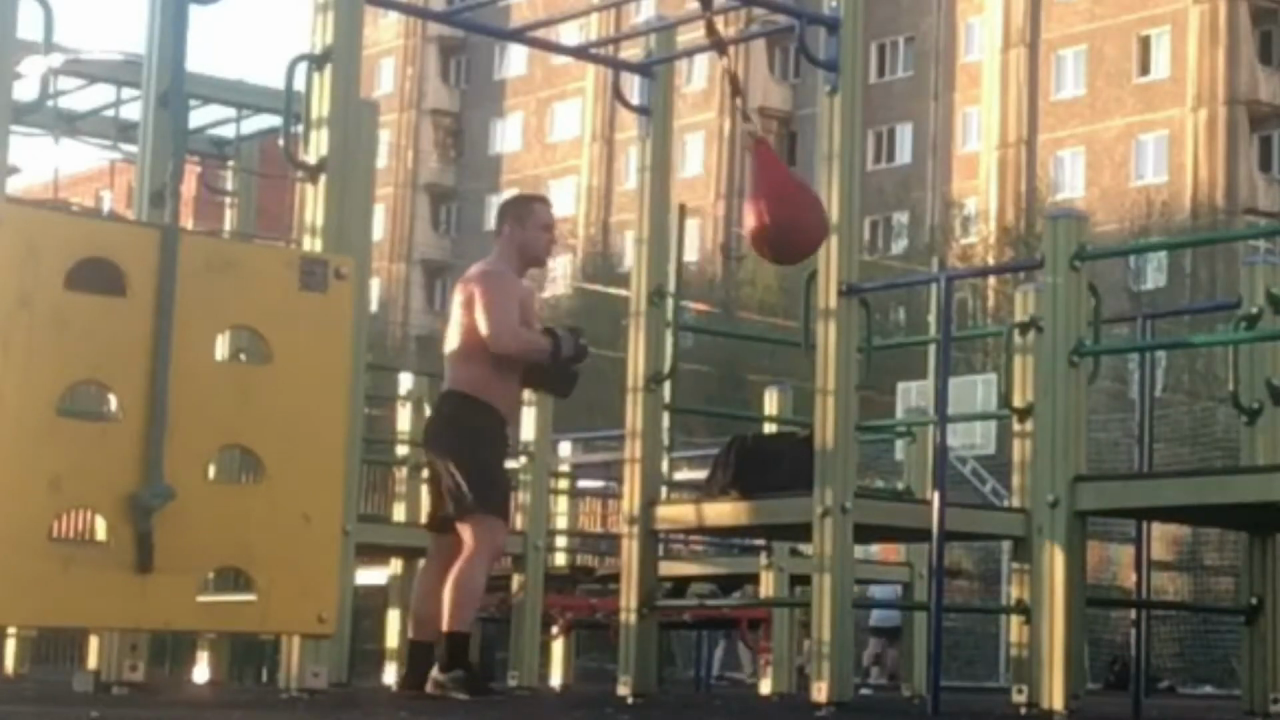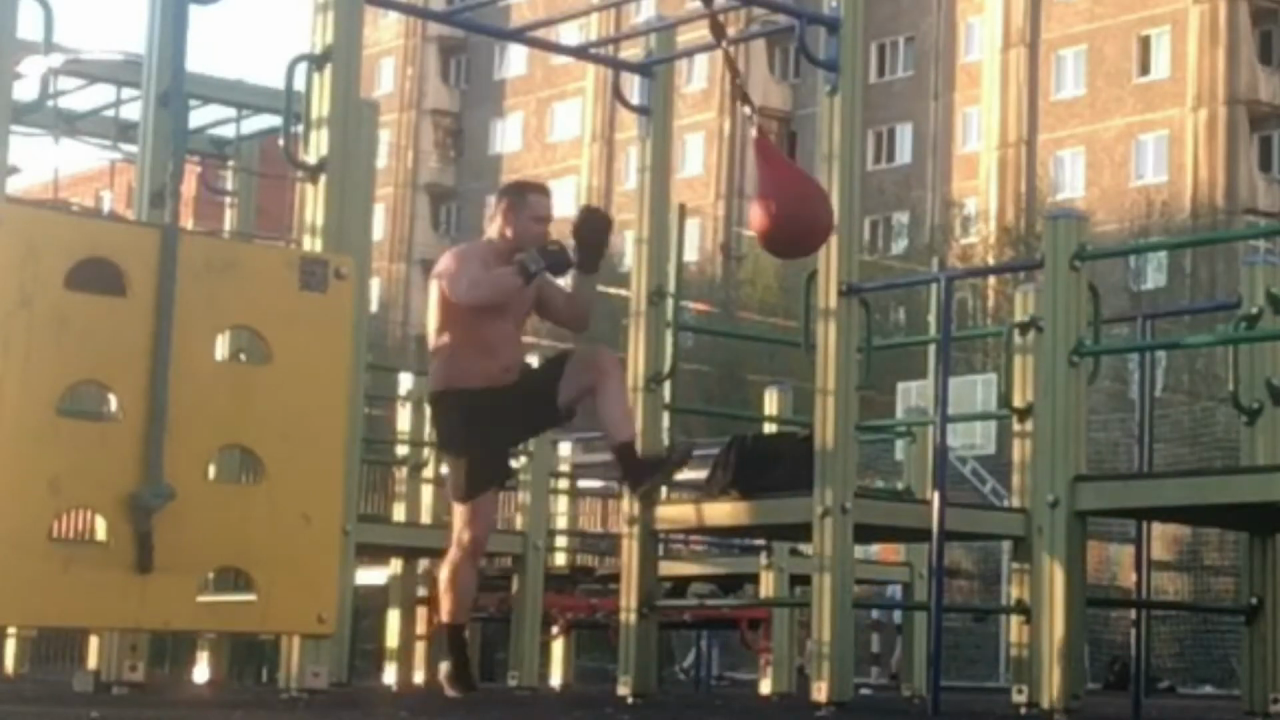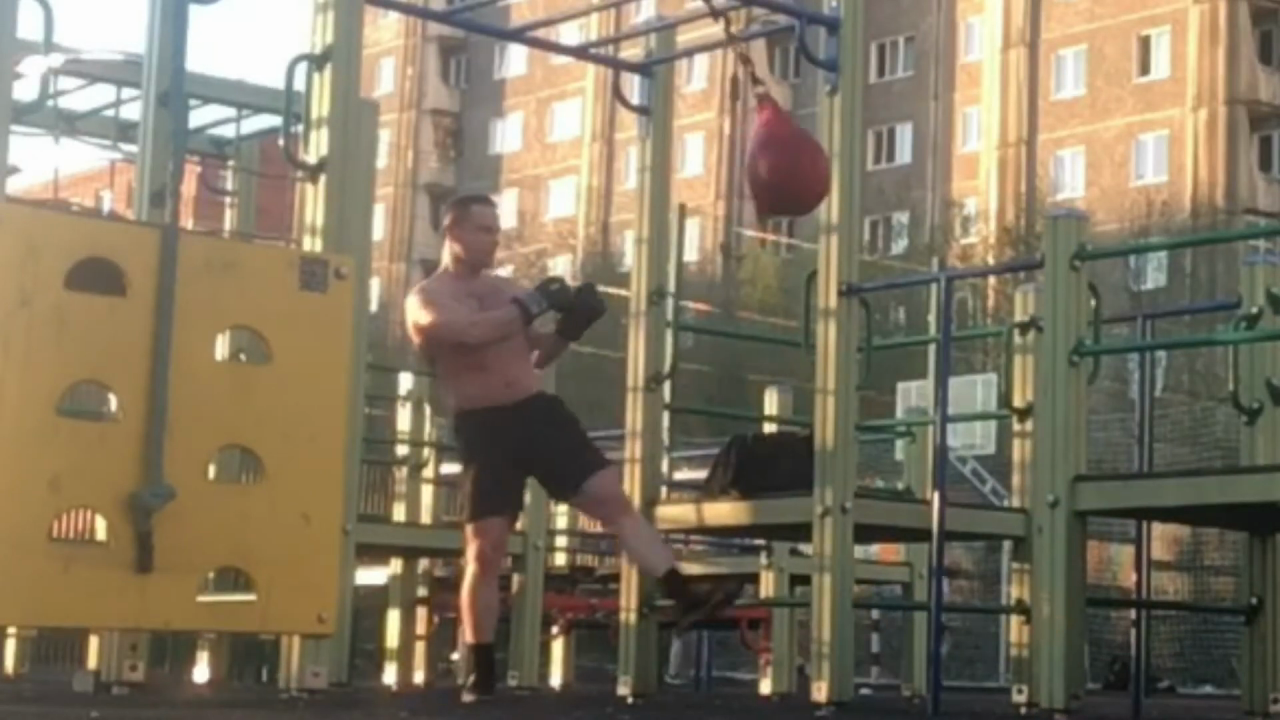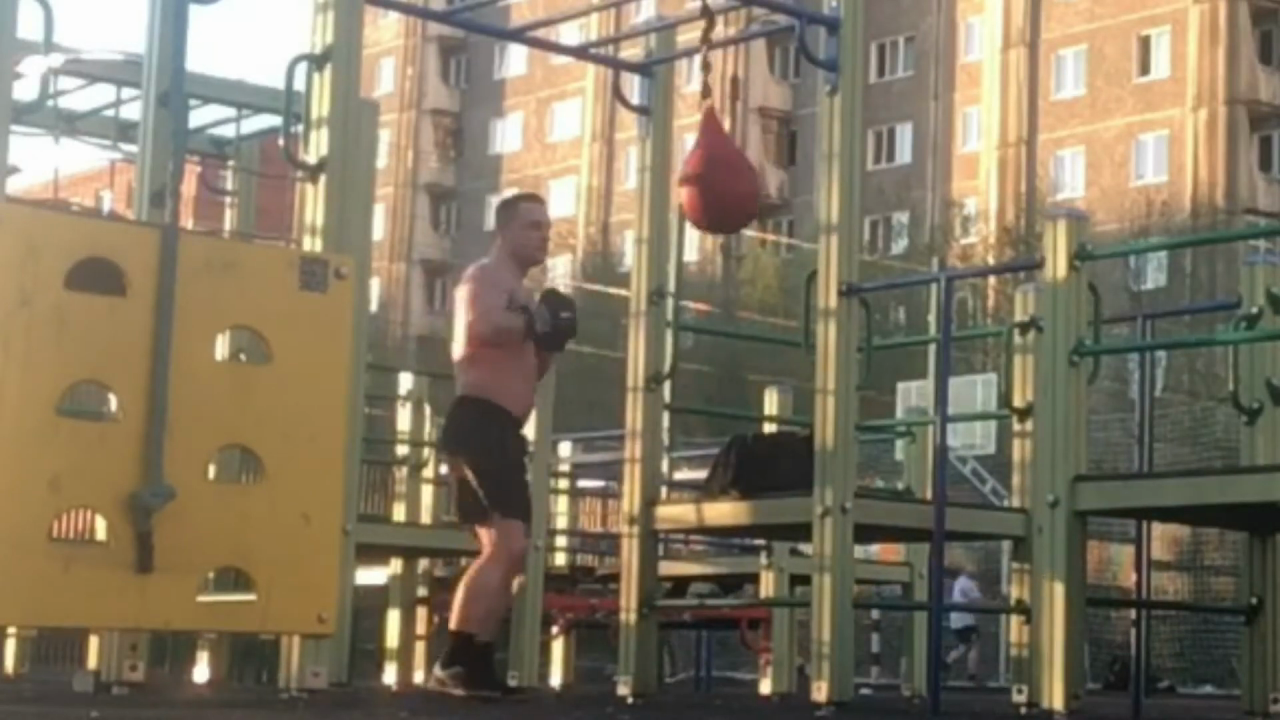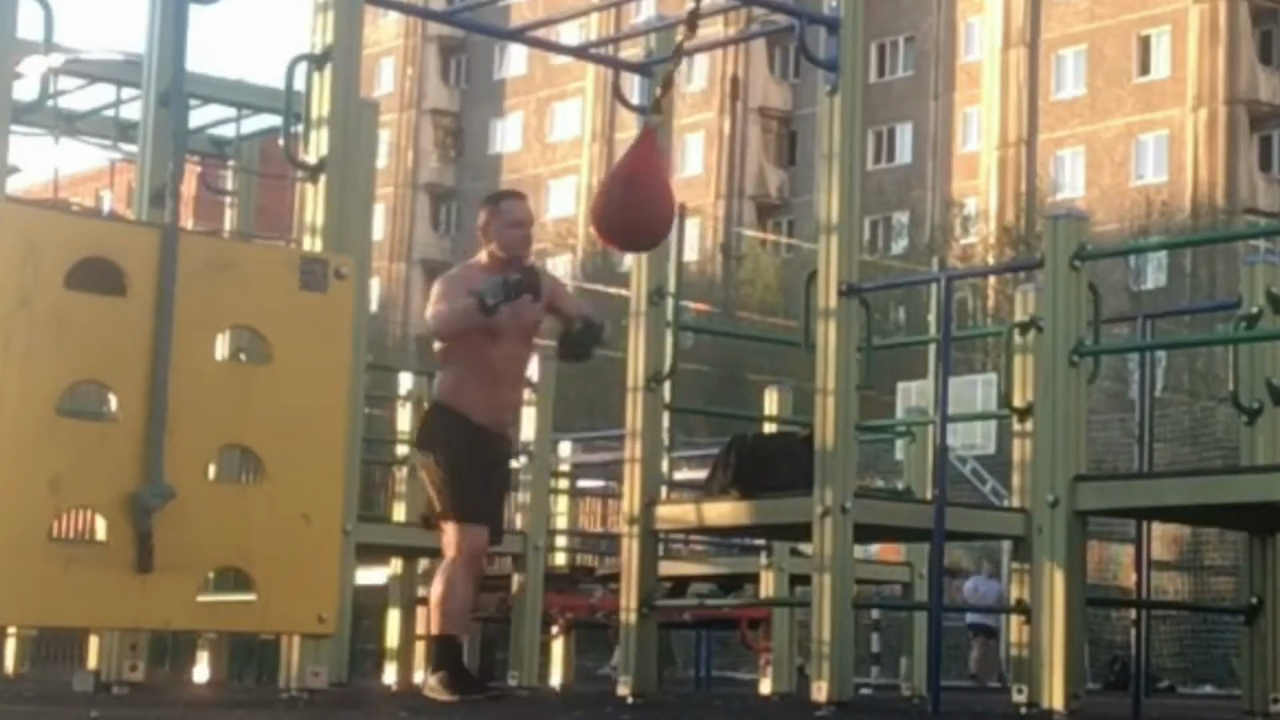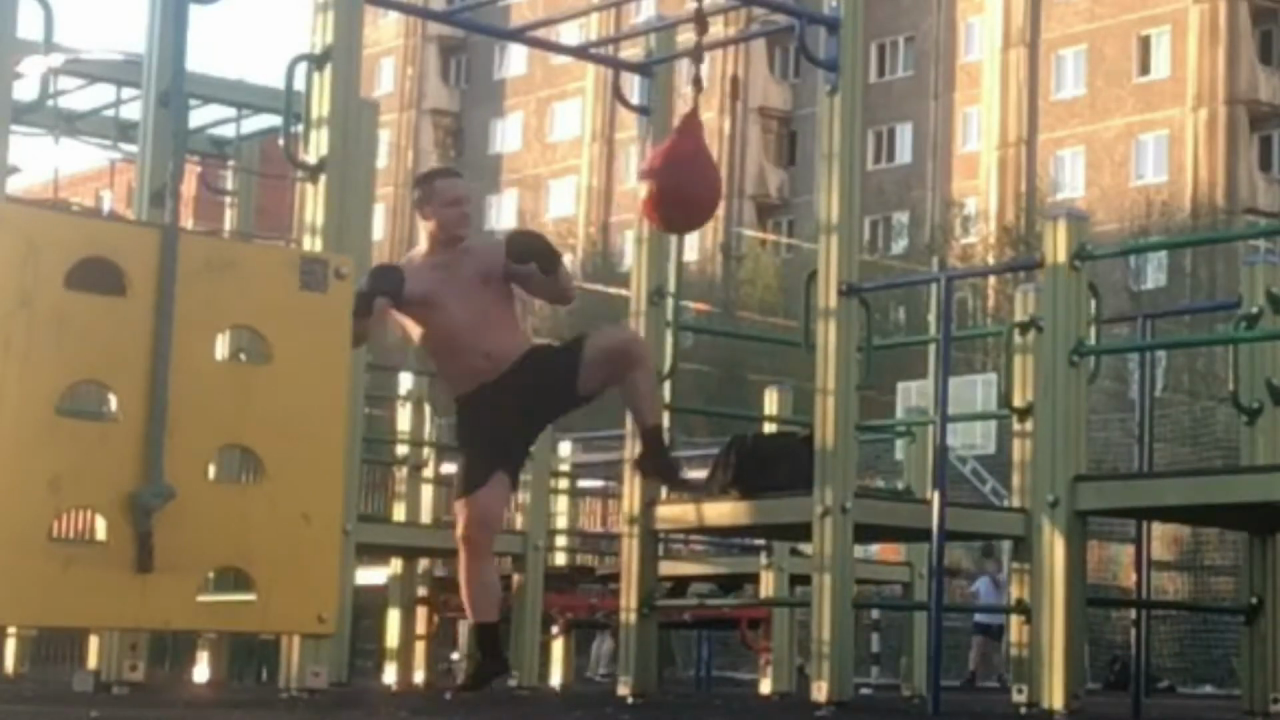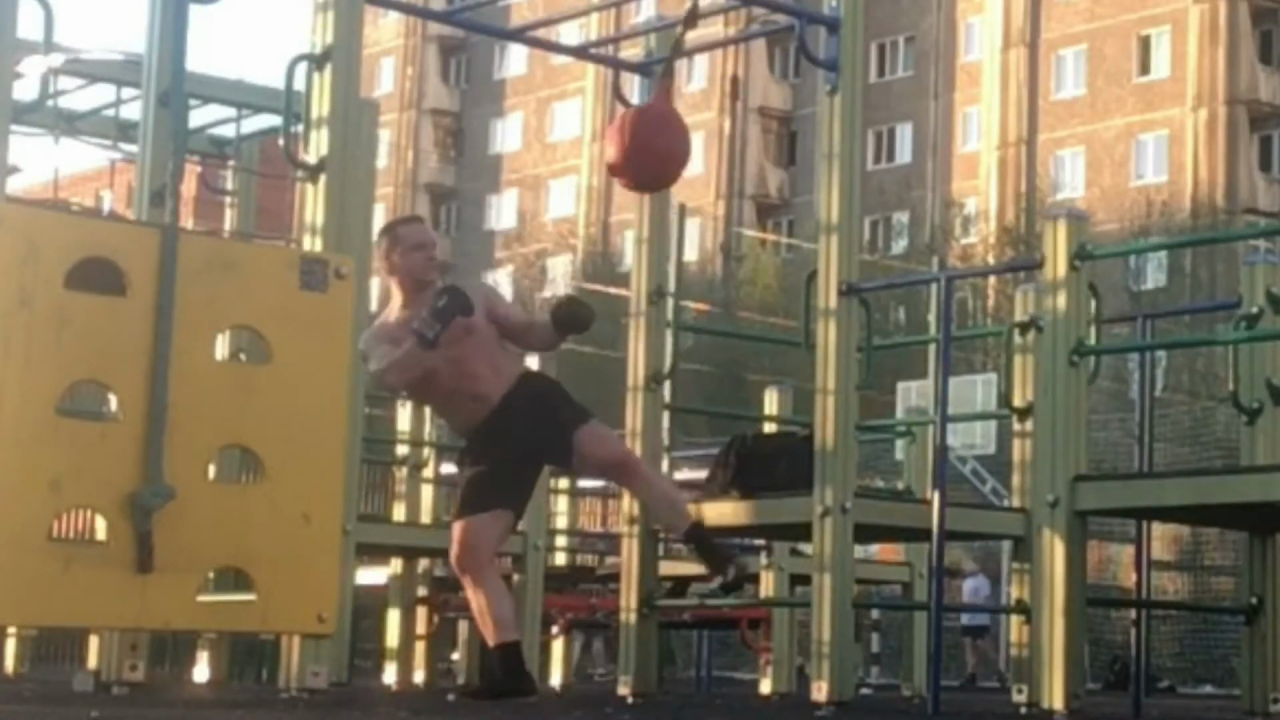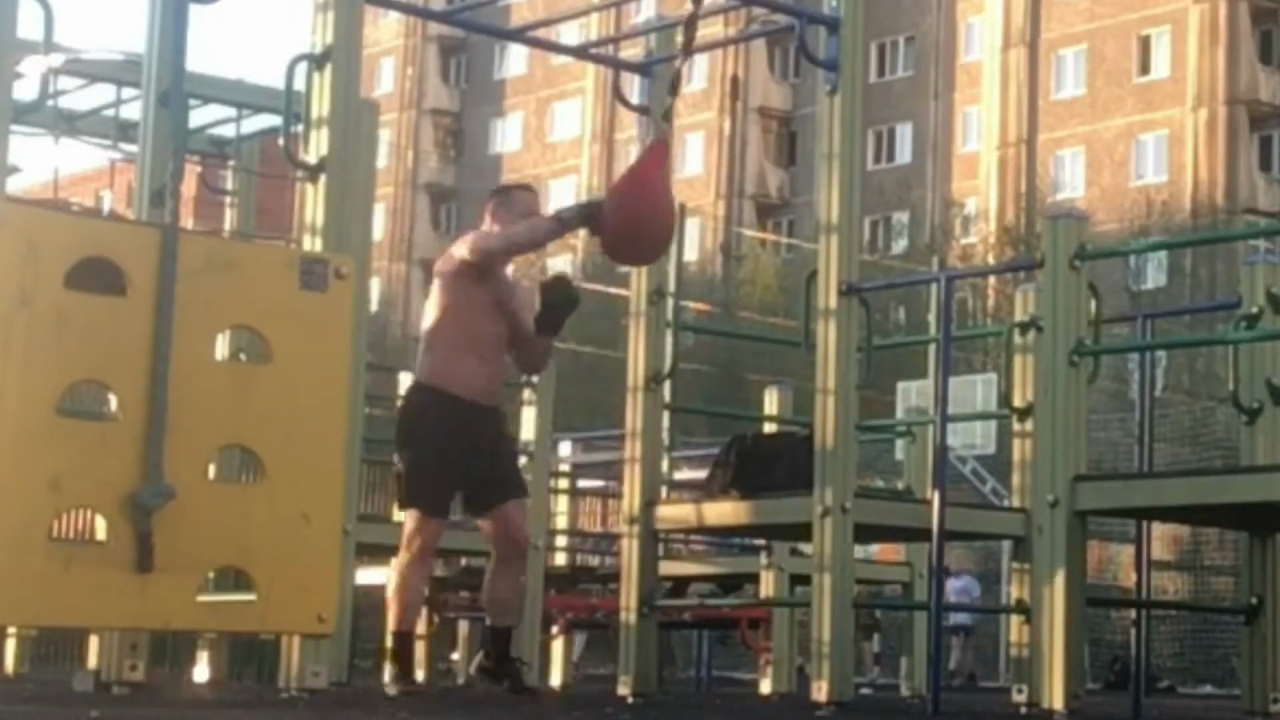
dt=0.4s
person 1, frame 1
left shoulder: (507, 292)
right shoulder: (496, 279)
right elbow: (501, 341)
left wrist: (551, 369)
right wrist: (559, 346)
left hip: (480, 427)
right hip: (464, 424)
left knee: (449, 549)
right knee: (486, 540)
left ankle: (418, 669)
right ankle: (452, 665)
person 1, frame 2
left shoulder: (524, 273)
right shoulder: (461, 261)
left elbow: (576, 318)
right elbow: (466, 296)
left wrist: (587, 261)
right wrist: (528, 265)
left hip: (517, 396)
right hip: (465, 408)
left knee: (602, 361)
right knee: (473, 531)
left ankle: (630, 463)
right ankle: (454, 654)
person 1, frame 3
left shoulder: (503, 286)
right shoulder: (425, 298)
right elbow: (473, 332)
left wrist: (567, 330)
right wrist: (530, 301)
left hip: (539, 414)
right hip: (485, 429)
left knee: (611, 497)
right knee: (485, 551)
left ankle: (684, 595)
right ankle: (479, 673)
person 1, frame 4
left shoulder: (516, 291)
right shoulder: (489, 277)
left elbow: (529, 373)
right elbow: (482, 329)
left wrist: (544, 342)
right wrist: (540, 324)
left hip: (498, 433)
right hip: (480, 426)
left knee: (506, 552)
right knee: (508, 544)
left ankle: (476, 664)
right ankle: (454, 660)
person 1, frame 5
left shoulder: (537, 283)
right shoulder: (459, 283)
left elbow: (581, 320)
right elbow: (439, 330)
left wrist: (586, 328)
right wrist: (494, 295)
left hip: (494, 441)
right hip: (449, 430)
left knee: (477, 554)
right knee: (466, 550)
left ankle: (452, 665)
right ankle: (438, 667)
person 1, frame 6
left shoulder: (493, 253)
right shoulder: (398, 276)
left elbow: (561, 294)
right elbow: (357, 334)
left wrist: (549, 265)
right wrist: (371, 299)
left hip: (536, 376)
right hip: (484, 408)
left knee: (625, 346)
right knee: (475, 529)
left ankle: (654, 450)
right ankle: (489, 656)
person 1, frame 7
left shoulder: (471, 294)
right shoulder: (378, 339)
left elbow: (534, 337)
right elbow: (398, 383)
left wrist: (561, 322)
right wrist: (433, 328)
left hip: (535, 405)
right hip: (490, 441)
left knee: (615, 456)
right knee: (469, 556)
left ankle: (706, 545)
right ankle: (509, 672)
person 1, frame 8
left shoulder: (511, 293)
right shoulder: (466, 254)
left elbow: (532, 362)
right elbow: (500, 243)
left wrist: (548, 321)
right wrist: (569, 218)
left hip: (482, 421)
right hip: (436, 411)
left knee: (513, 535)
right knee: (422, 539)
left ankle: (496, 655)
right ankle: (399, 661)
